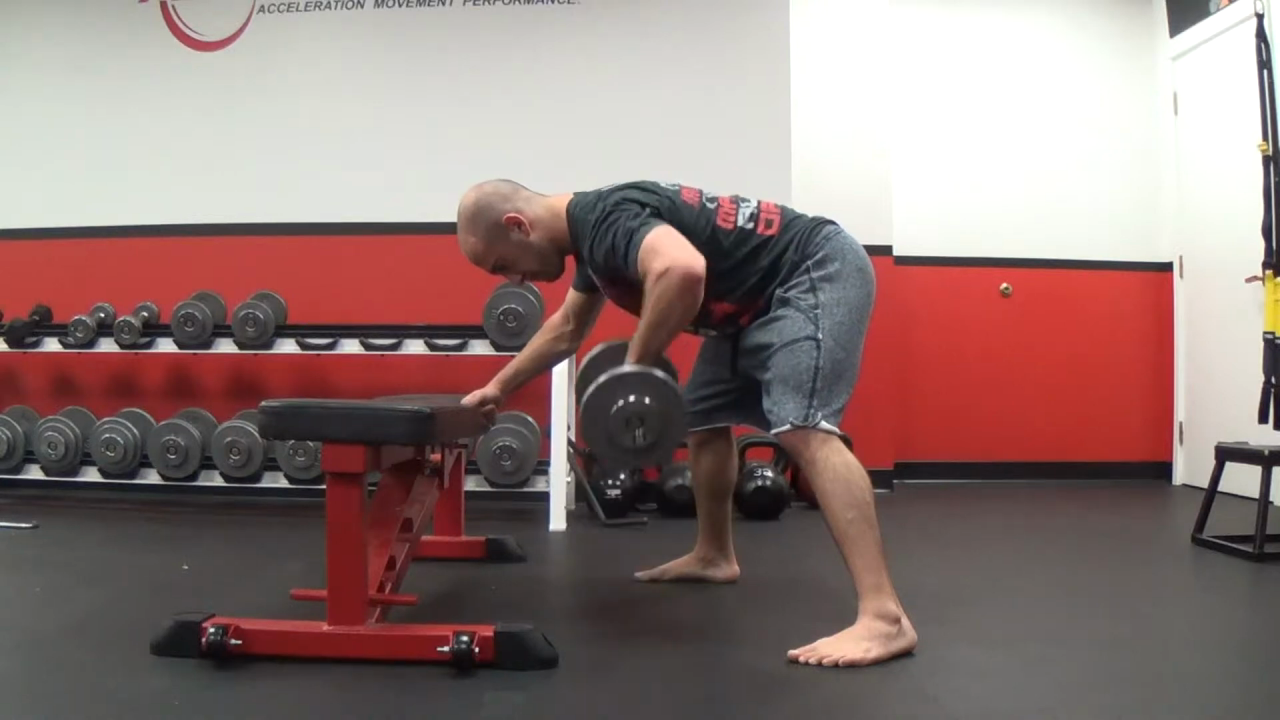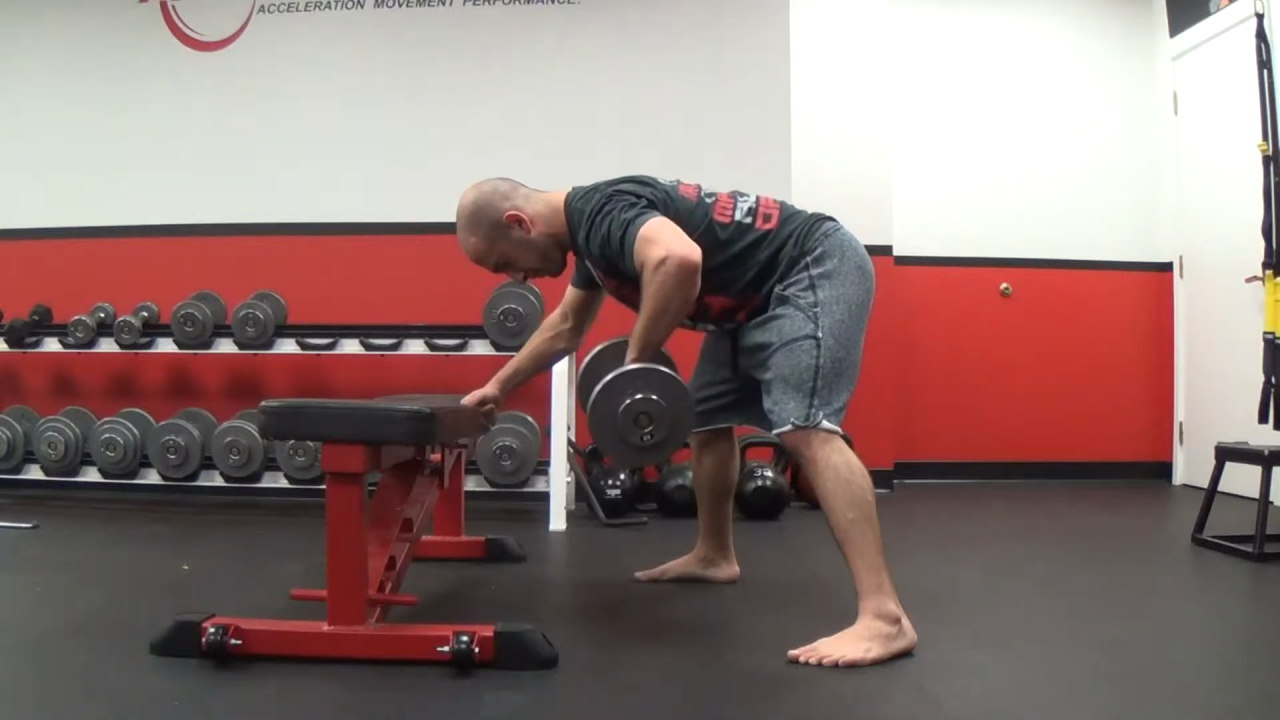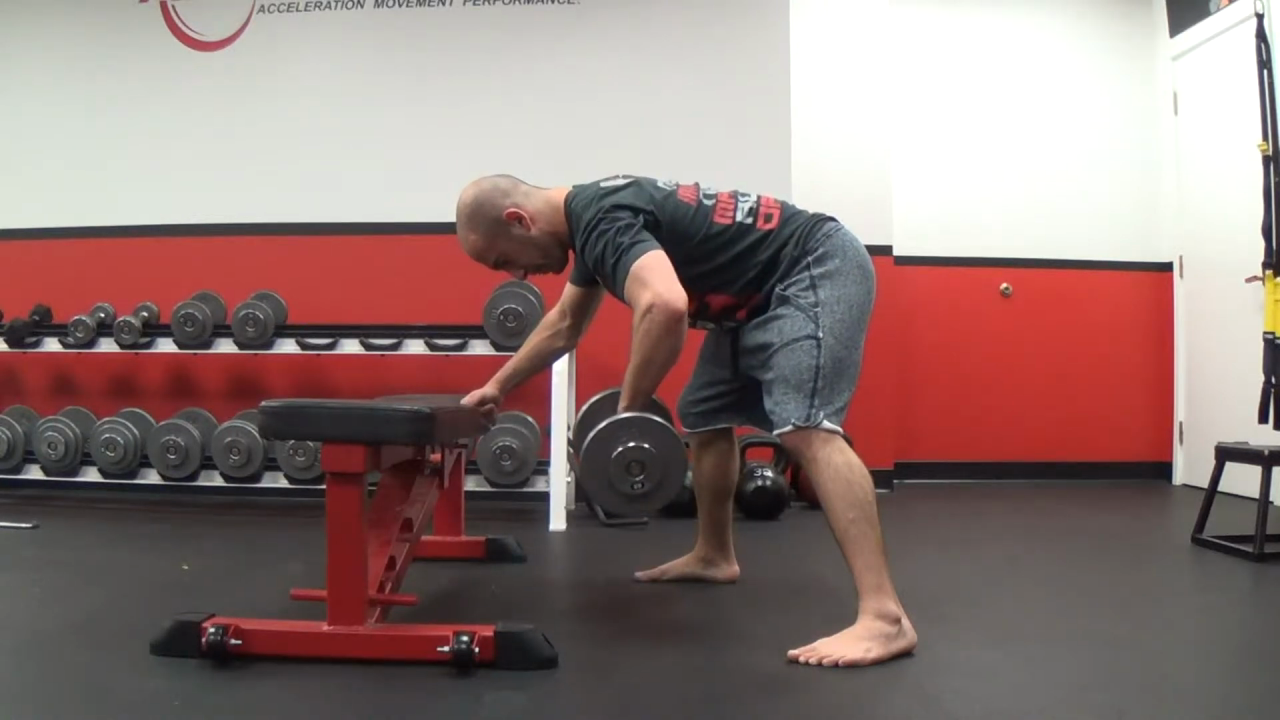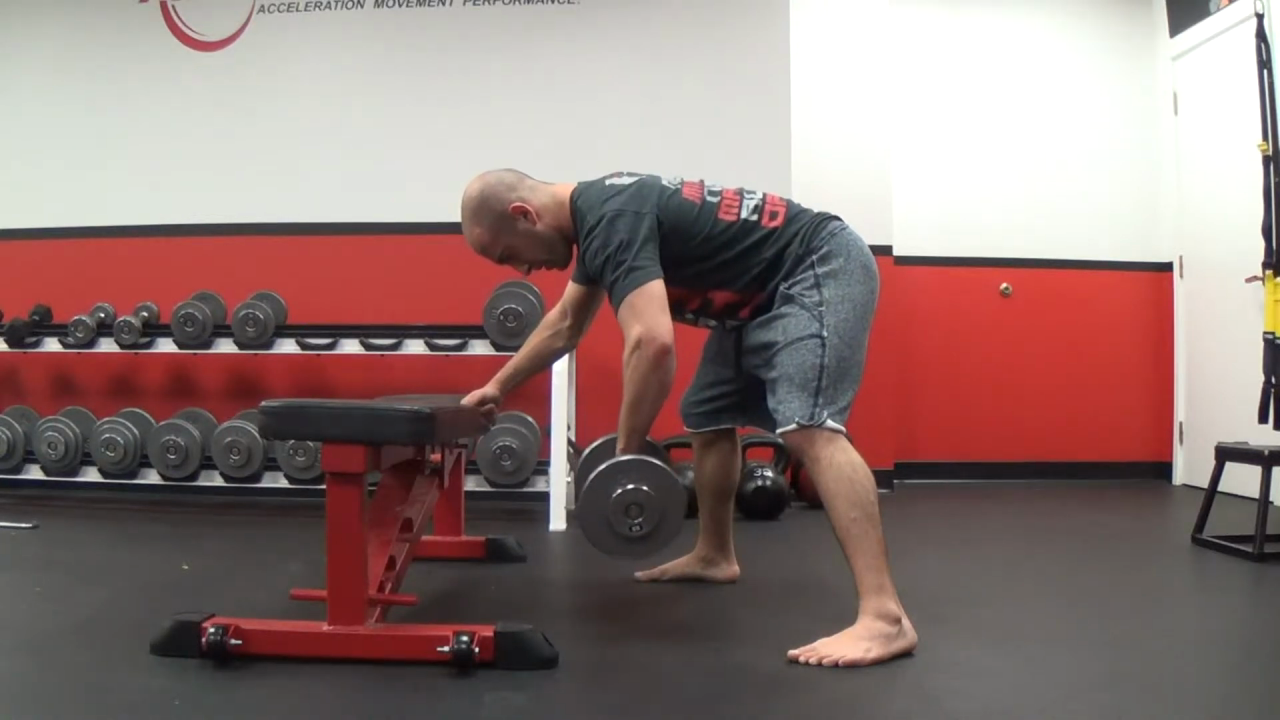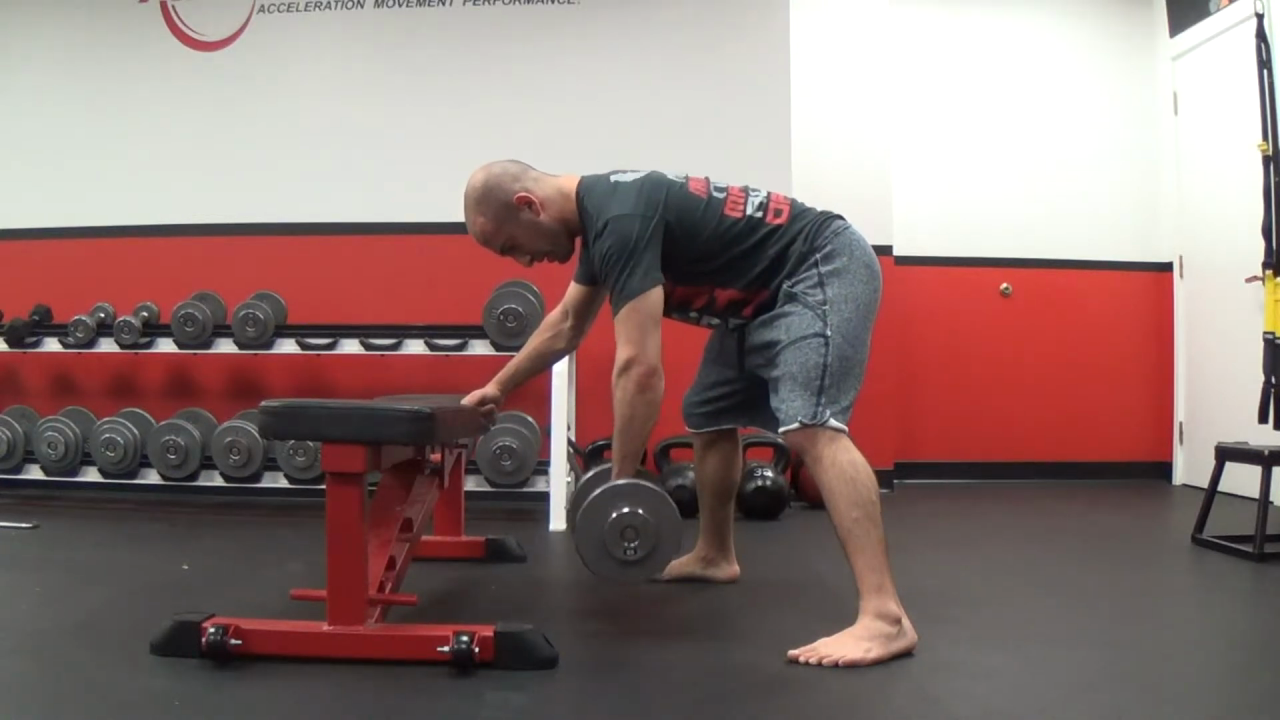
dt=1s
person 1, frame 1
left shoulder: (606, 221)
right shoulder: (592, 227)
left elbow: (683, 272)
right elbow: (567, 330)
right wrist: (499, 386)
left hip: (817, 272)
right hip: (762, 298)
left knee: (803, 429)
right knee: (702, 417)
left ankle: (884, 617)
right ankle: (714, 555)
person 1, frame 2
left shoulder: (601, 214)
right shoulder: (591, 228)
left elbow: (679, 259)
right elbow: (566, 327)
left wrist: (634, 366)
right wrist: (499, 386)
left hip: (814, 269)
right hip: (759, 297)
left knee: (805, 429)
right knee: (707, 419)
left ankle: (884, 617)
right ankle: (714, 555)
person 1, frame 3
left shoulder: (602, 221)
right shoulder: (592, 219)
left elbow: (666, 306)
right elbow: (564, 326)
left wrist: (627, 417)
right wrist: (498, 386)
left hip: (816, 270)
right hip: (761, 295)
left knee: (805, 430)
right knee: (705, 419)
left ankle: (884, 617)
right ankle: (713, 556)
person 1, frame 4
left shoulder: (610, 221)
right shoulder: (595, 216)
left elbow: (653, 343)
right elbow: (565, 325)
left wrist: (625, 456)
right wrist: (498, 386)
left hip: (820, 270)
right hip: (764, 294)
left knee: (807, 429)
right knee: (707, 419)
left ankle: (884, 617)
right ankle: (714, 556)
person 1, frame 5
left shoulder: (621, 219)
right shoulder: (599, 213)
left elbow: (639, 367)
right elbow: (567, 326)
left wrist: (621, 486)
right wrist: (499, 386)
left hip: (822, 270)
right hip: (765, 294)
left knee: (809, 428)
right knee: (708, 419)
left ankle: (884, 617)
right ankle: (714, 556)
